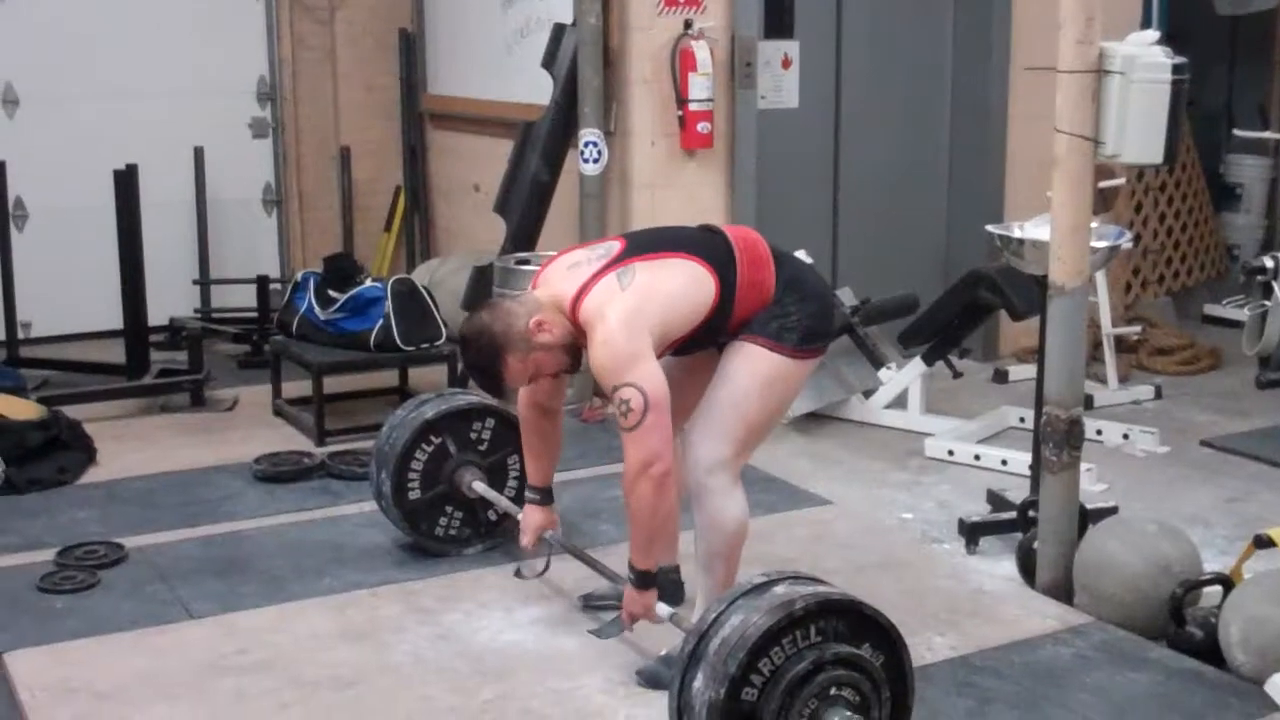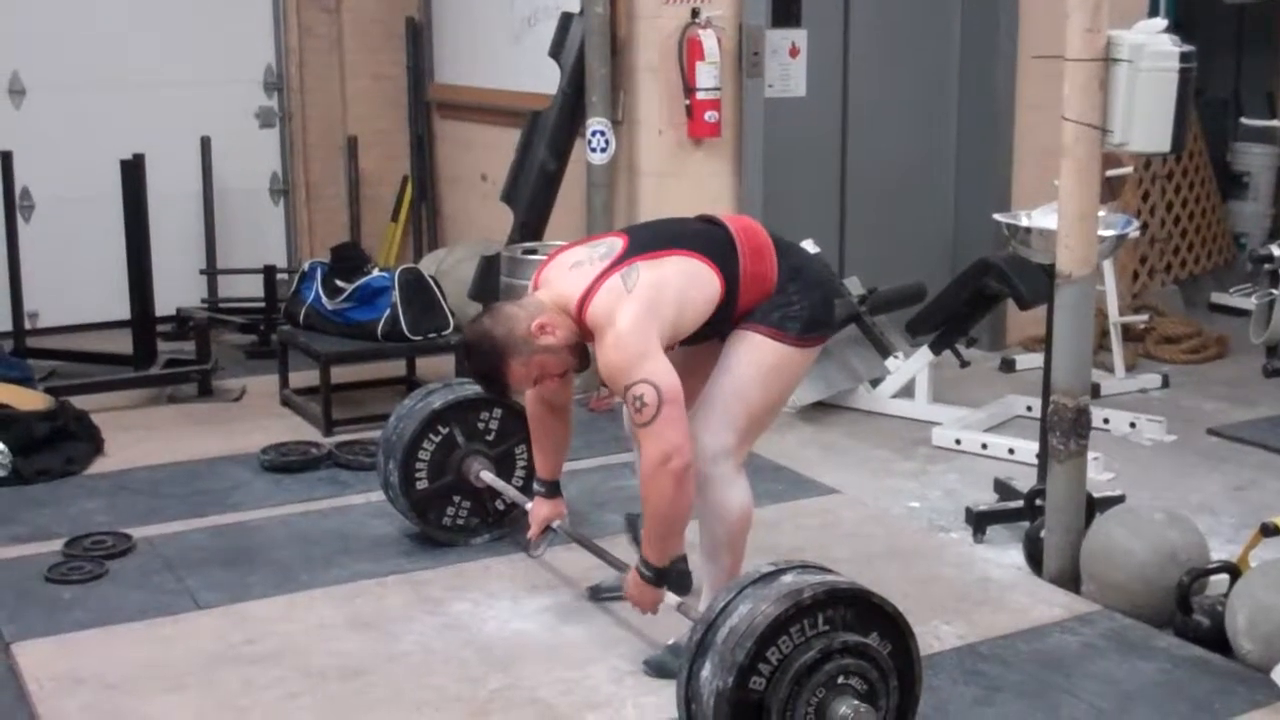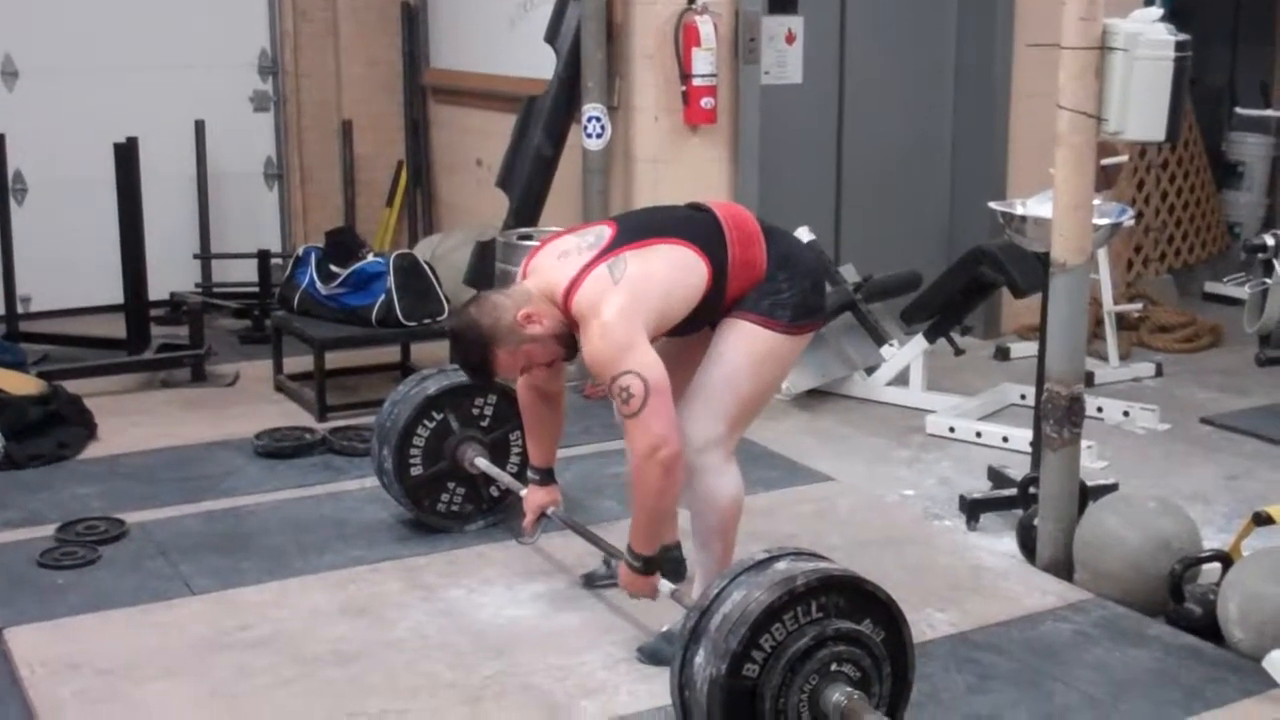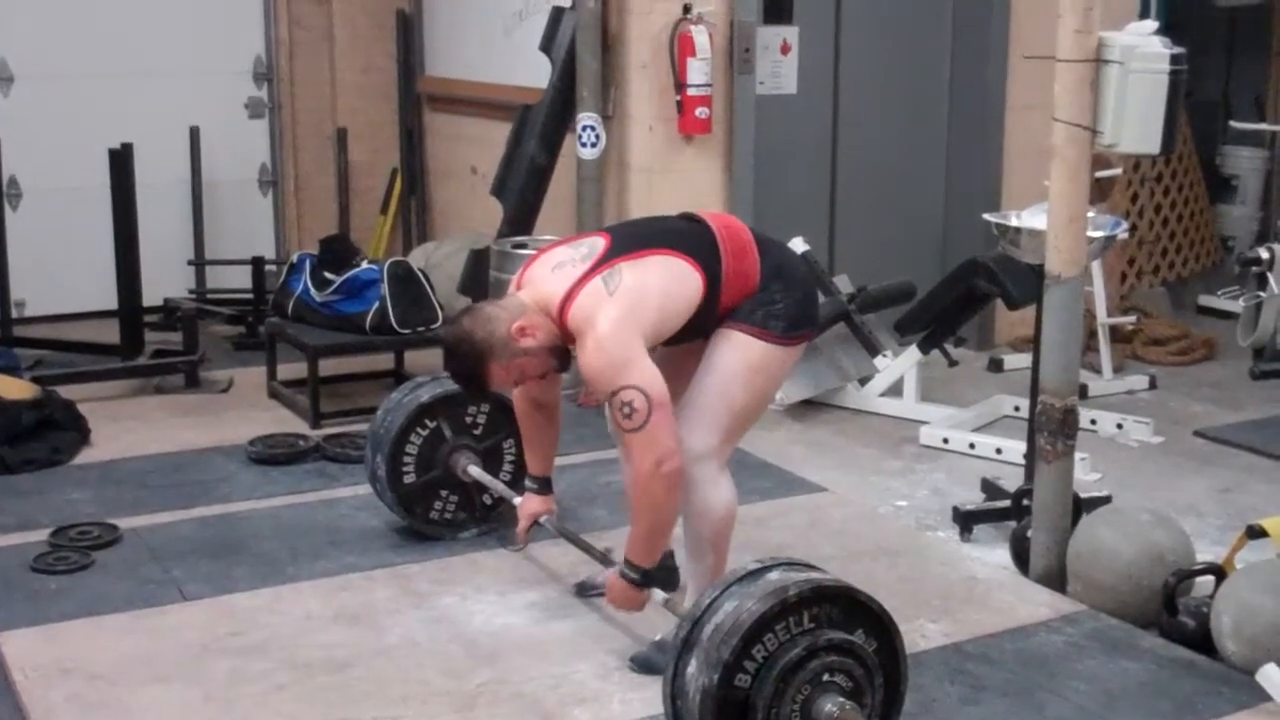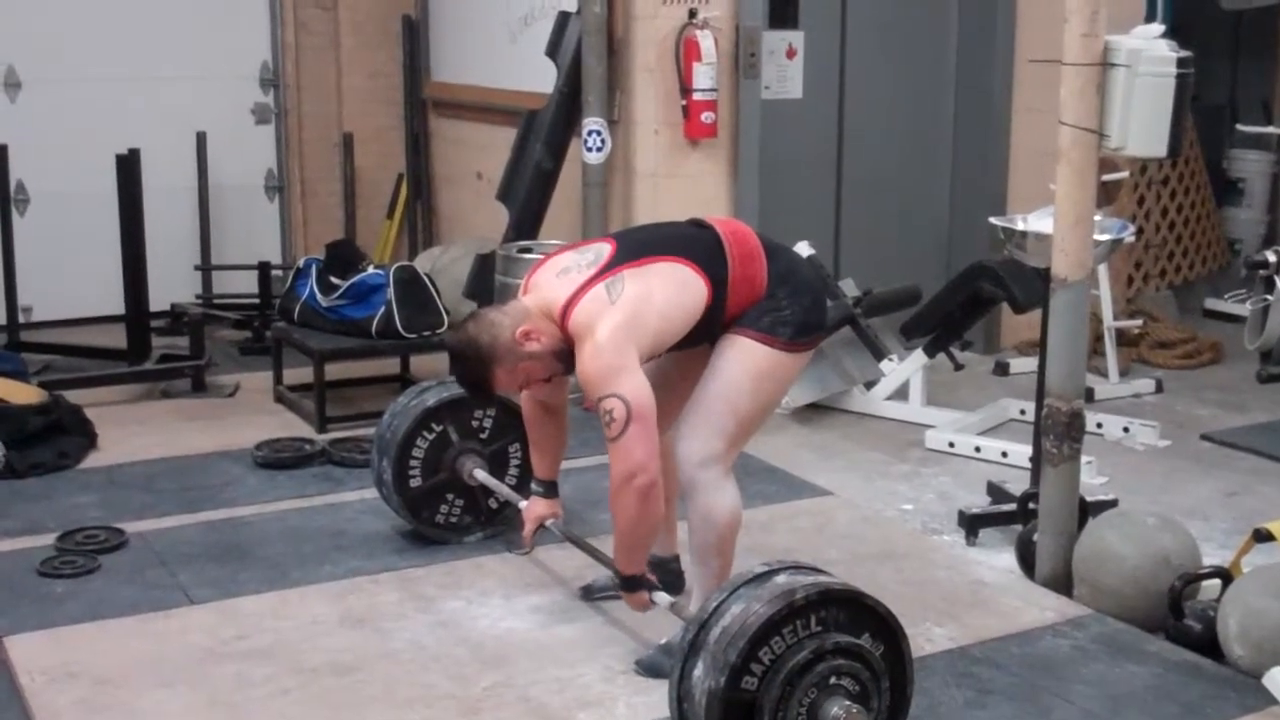
dt=0.7s
person 1, frame 1
left shoulder: (611, 332)
right shoulder: (541, 296)
left elbow: (652, 467)
right elbow: (538, 405)
left wrist: (640, 581)
right wrist: (538, 498)
left hip: (787, 308)
right hip: (728, 299)
left knee: (708, 463)
right knee: (647, 428)
right ankle: (666, 576)
person 1, frame 2
left shoulder: (621, 333)
right shoulder: (543, 292)
left elbow: (671, 460)
right elbow: (547, 401)
left wrist: (650, 573)
right wrist: (546, 490)
left hip: (789, 295)
right hip: (731, 280)
left knee: (712, 450)
right knee: (649, 420)
right ankle: (672, 564)
person 1, frame 3
left shoulder: (606, 323)
right shoulder: (531, 281)
left elbow: (660, 451)
right elbow: (540, 389)
left wrist: (639, 563)
right wrist: (540, 477)
left hip: (778, 282)
right hip: (720, 268)
left knee: (701, 440)
right knee: (643, 411)
right ankle: (666, 551)
person 1, frame 4
left shoulder: (602, 334)
right shoulder: (525, 292)
left elbow: (663, 463)
right elbow: (537, 400)
left wrist: (634, 576)
right wrist: (538, 485)
left hip: (772, 294)
right hip: (713, 279)
left knee: (696, 451)
right knee: (630, 420)
right ankle: (659, 562)
person 1, frame 5
left shoulder: (600, 341)
right shoulder: (532, 297)
left elbow: (638, 476)
right elbow: (544, 403)
left wrist: (629, 578)
right wrist: (544, 488)
left hip: (780, 298)
right hip: (720, 283)
left knee: (699, 457)
right knee: (639, 424)
right ankle: (662, 564)
